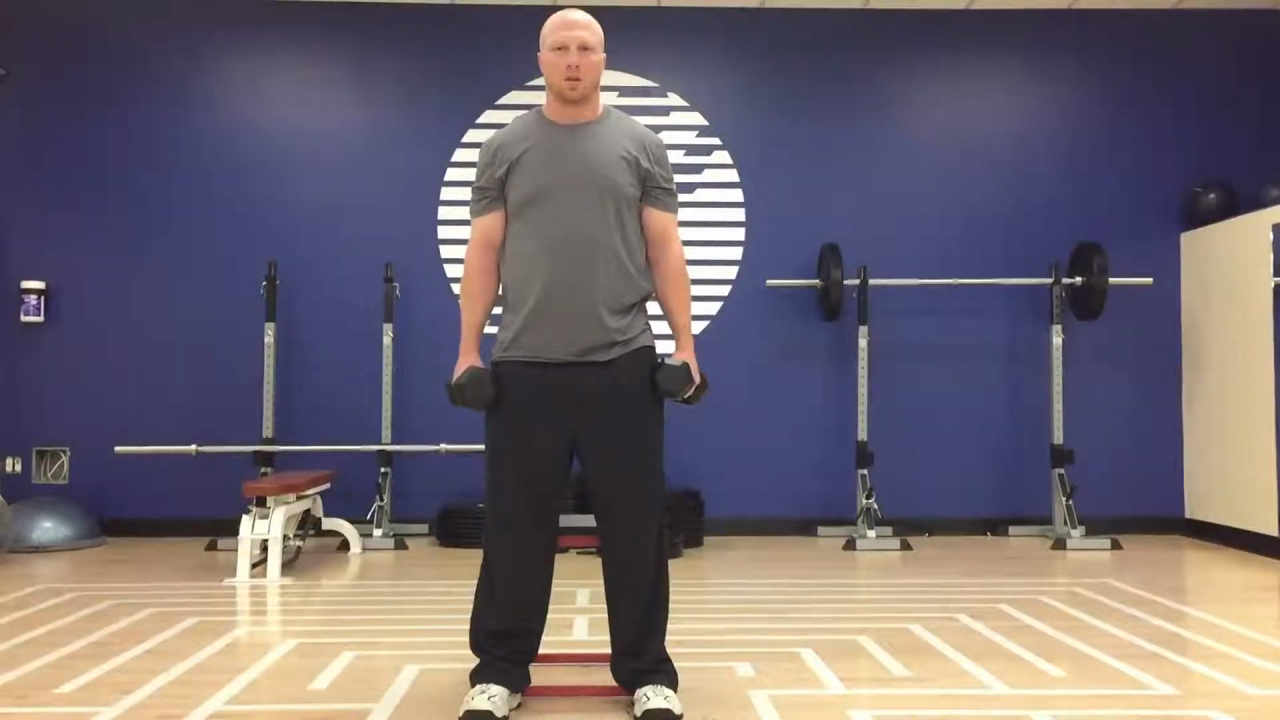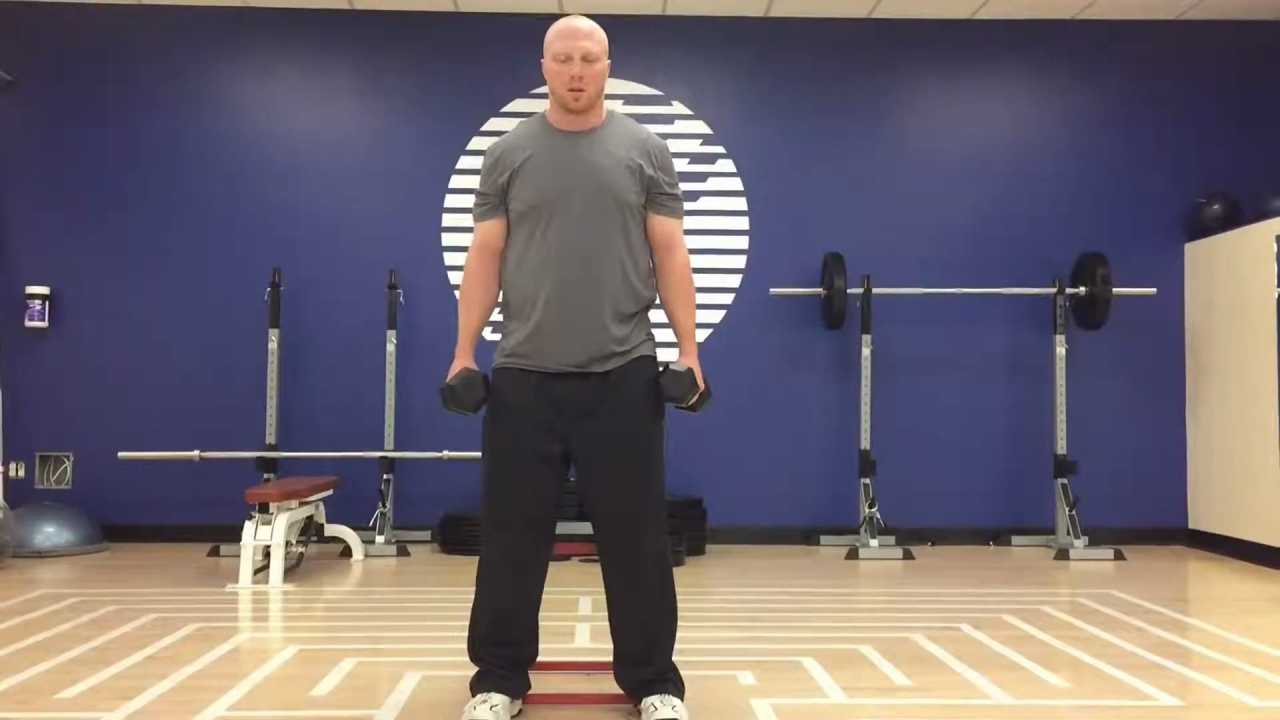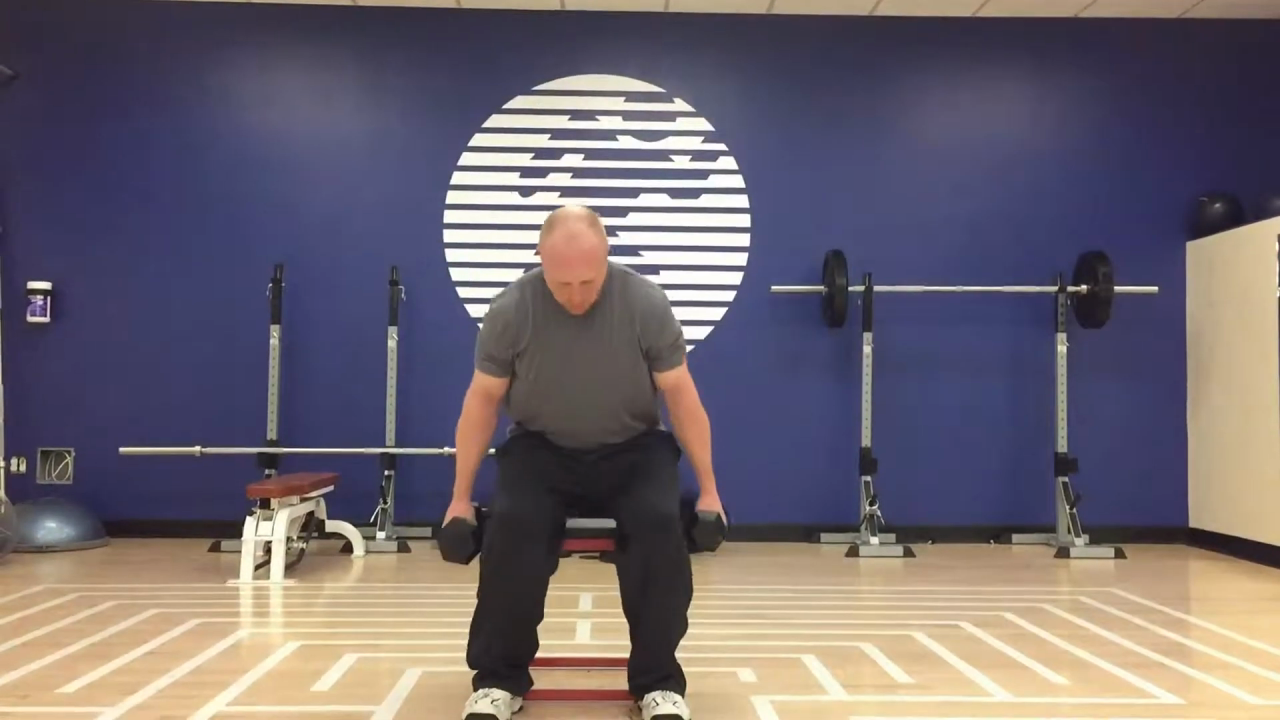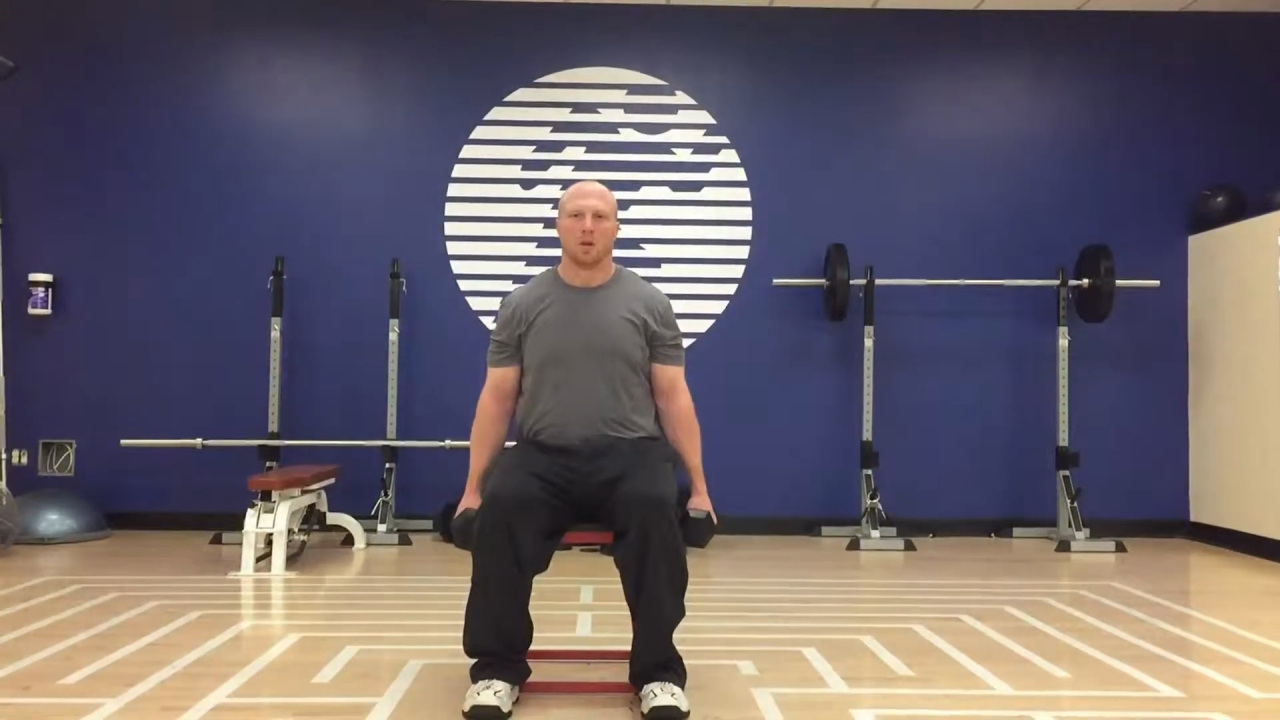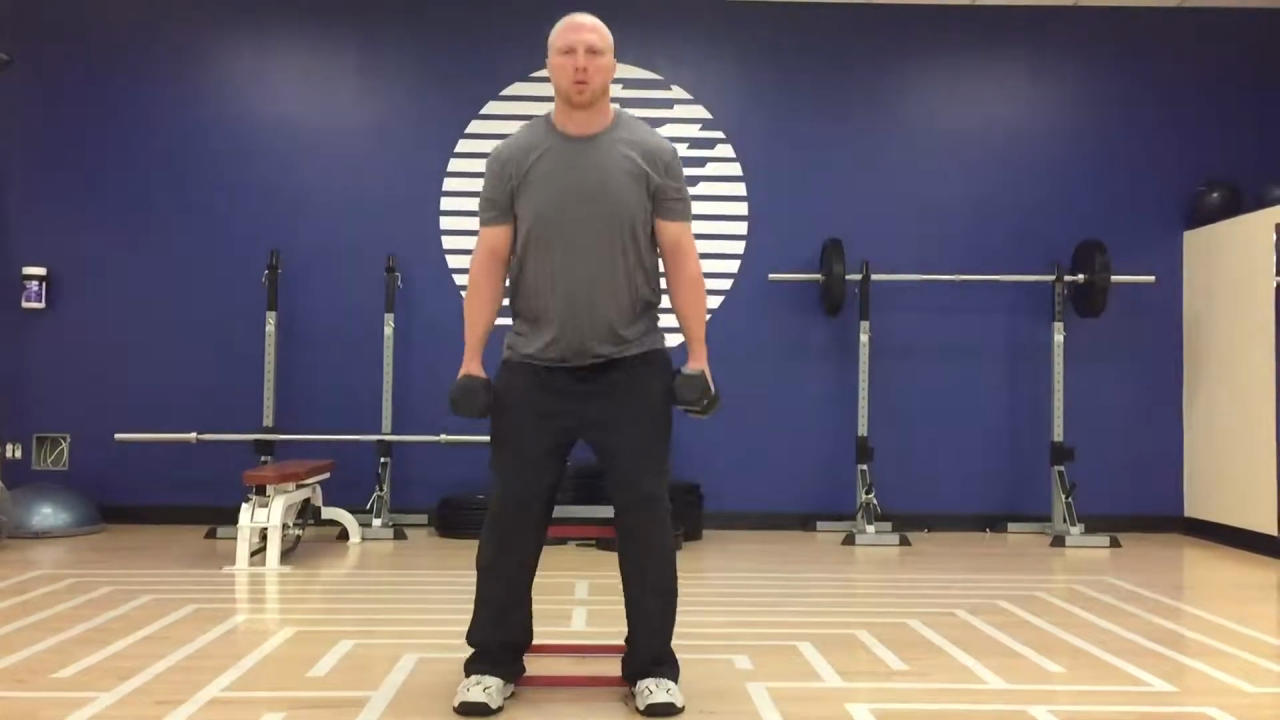
dt=1s
person 1, frame 1
left shoulder: (641, 146)
right shoulder: (505, 148)
left elbow: (665, 249)
right elbow: (484, 253)
left wrist: (685, 343)
right wrist: (469, 348)
left hip: (622, 365)
right hip: (524, 367)
left knee: (634, 526)
right knee: (516, 525)
person 1, frame 2
left shoulder: (645, 151)
right shoulder: (508, 154)
left elbow: (670, 255)
right elbow: (486, 257)
left wrist: (688, 351)
right wrist: (464, 351)
left hip: (623, 374)
right hip: (524, 375)
left knee: (634, 532)
right knee: (513, 530)
person 1, frame 3
left shoulder: (646, 305)
right shoulder: (511, 311)
left elbow: (681, 397)
right elbow: (482, 401)
left wrist: (707, 486)
right wrist: (461, 495)
left hip: (632, 449)
right hip: (541, 450)
left knee: (658, 523)
right knee: (512, 526)
person 1, frame 4
left shoulder: (649, 304)
right shoulder: (521, 306)
left elbow: (674, 397)
right elbow: (497, 398)
left wrist: (698, 486)
right wrist: (473, 487)
left hip: (630, 453)
right hip: (543, 456)
left knee: (655, 508)
right knee: (502, 507)
left ankle: (657, 670)
right ankle: (497, 667)
person 1, frame 5
left shoulder: (652, 153)
right shoulder: (512, 156)
left elbow: (681, 258)
right elbow: (489, 260)
left wrist: (697, 352)
right wrist: (472, 355)
left hip: (633, 367)
right hip: (533, 367)
left knee: (644, 512)
right knee: (514, 513)
right ankle: (493, 663)
